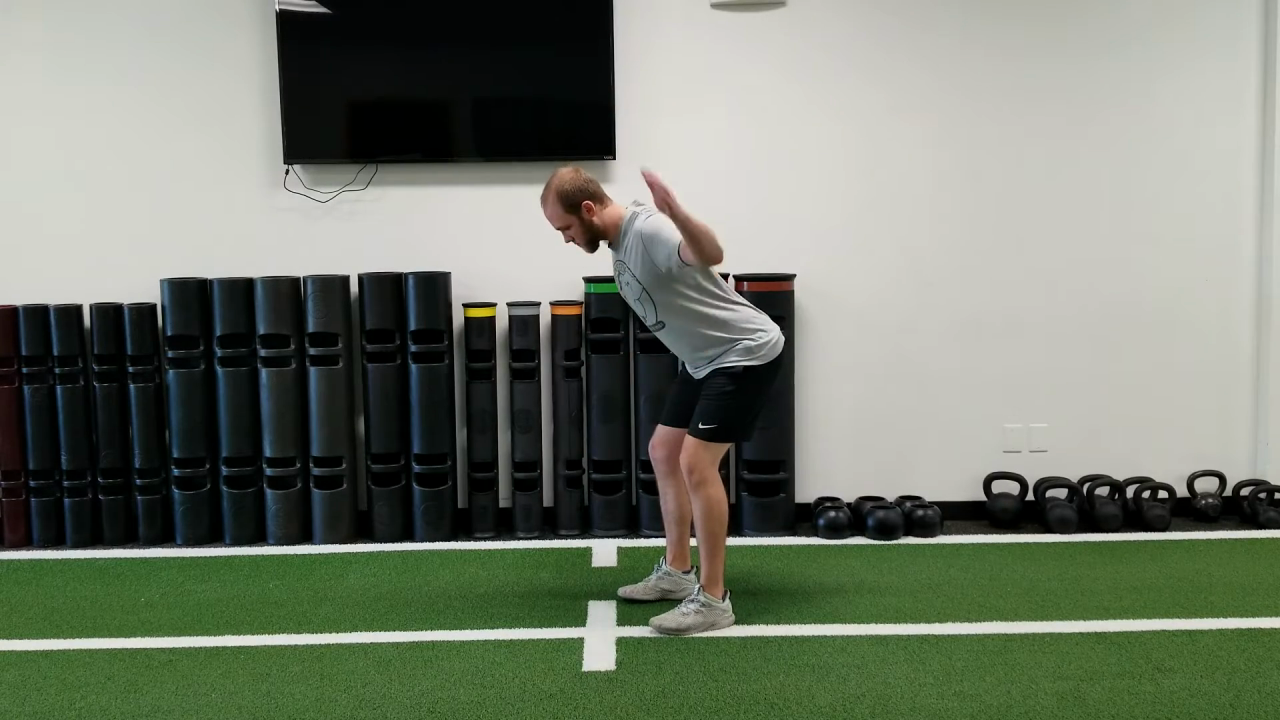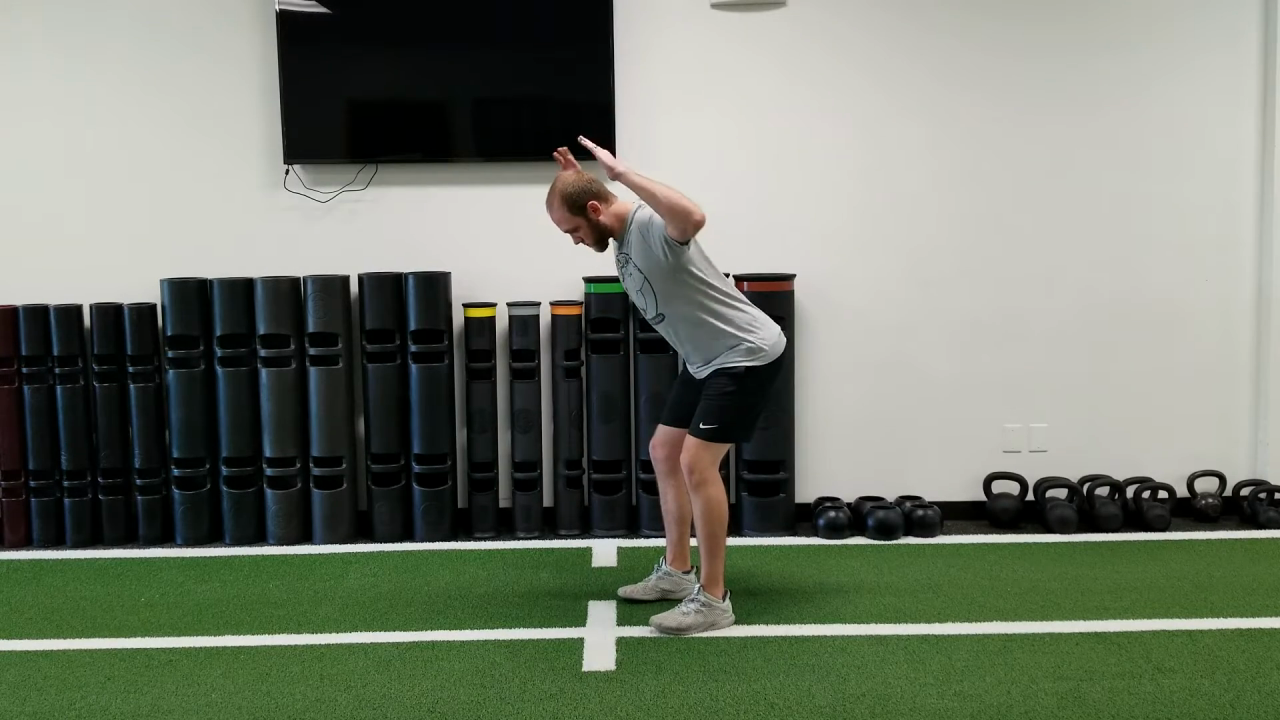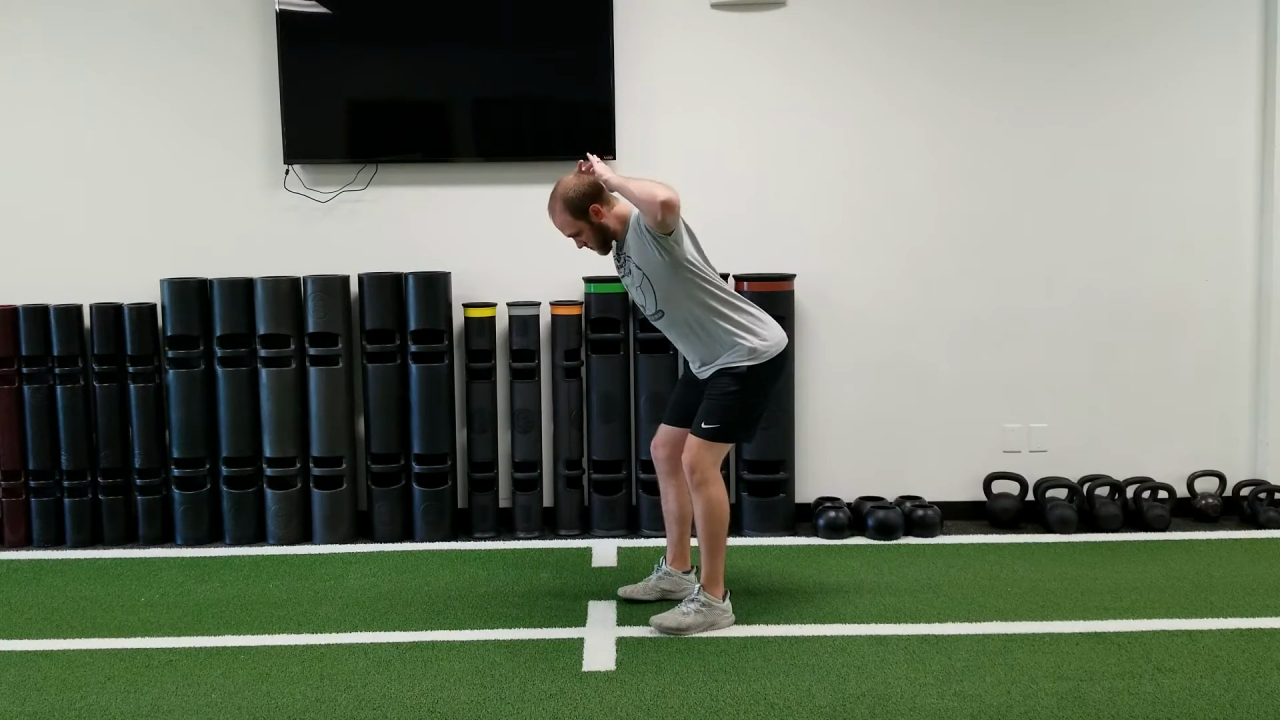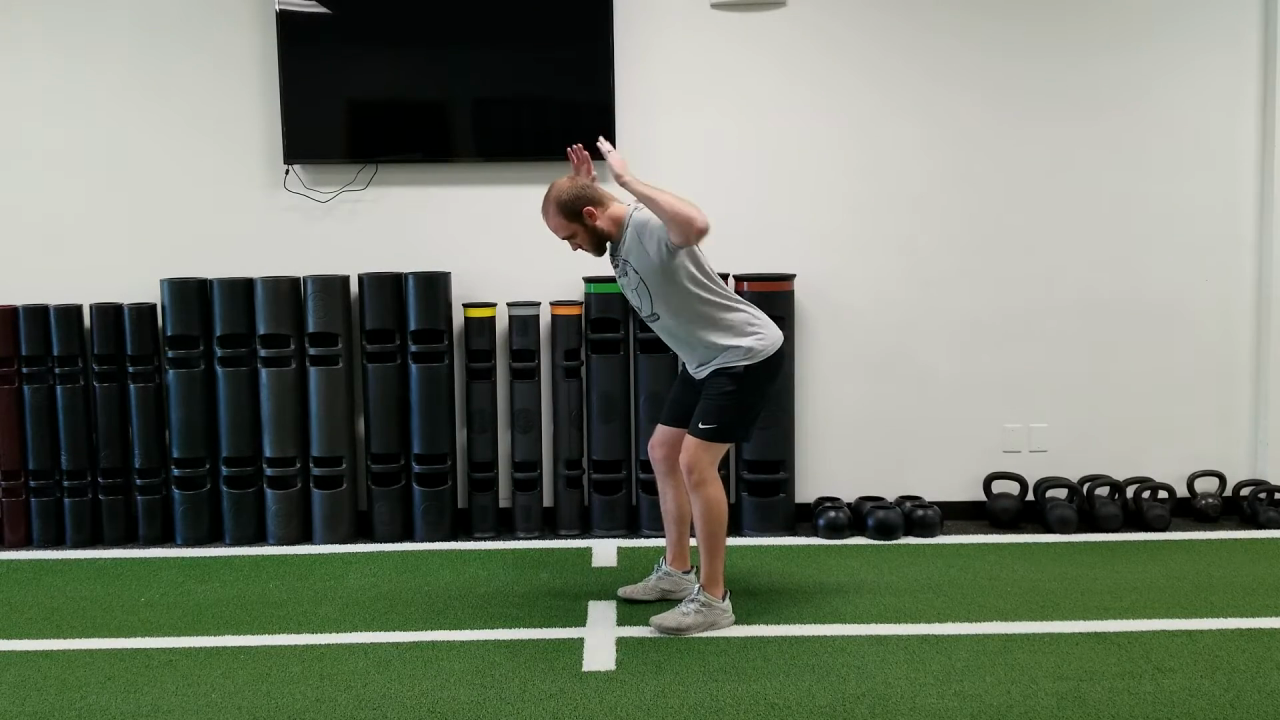
dt=0.3s
person 1, frame 1
left shoulder: (648, 228)
right shoulder: (621, 238)
left elbow: (711, 254)
left wrist: (674, 209)
left hip: (745, 353)
right hip: (705, 358)
left knee: (696, 464)
right knee: (663, 452)
left ankle: (712, 598)
right ankle: (677, 572)
person 1, frame 2
left shoulder: (651, 223)
right shoulder: (624, 234)
left elbow: (692, 216)
left wrist: (621, 171)
right wrist: (577, 179)
left hip: (747, 355)
right hip: (707, 358)
left knee: (696, 463)
right knee: (663, 453)
left ankle: (713, 598)
right ankle: (677, 571)
person 1, frame 3
left shoulder: (650, 226)
right shoulder: (622, 238)
left elbow: (666, 200)
left wrist: (610, 177)
right wrist: (592, 182)
left hip: (749, 354)
right hip: (709, 359)
left knee: (698, 463)
right knee: (665, 453)
left ankle: (712, 598)
right ankle: (676, 571)
person 1, frame 4
left shoulder: (647, 225)
right shoulder: (620, 235)
left elbow: (696, 227)
left wrist: (629, 180)
right wrist: (589, 184)
left hip: (746, 353)
right hip: (707, 358)
left knee: (696, 463)
right knee: (663, 453)
left ankle: (713, 599)
right ankle: (677, 572)
